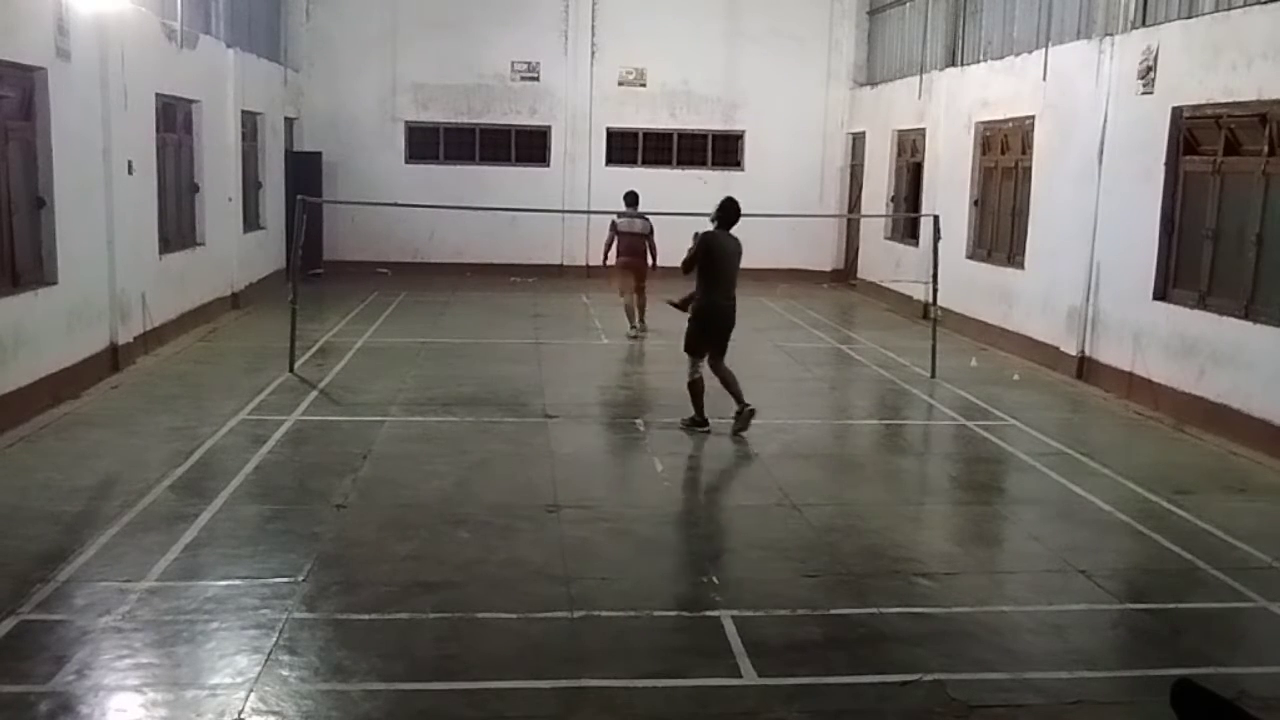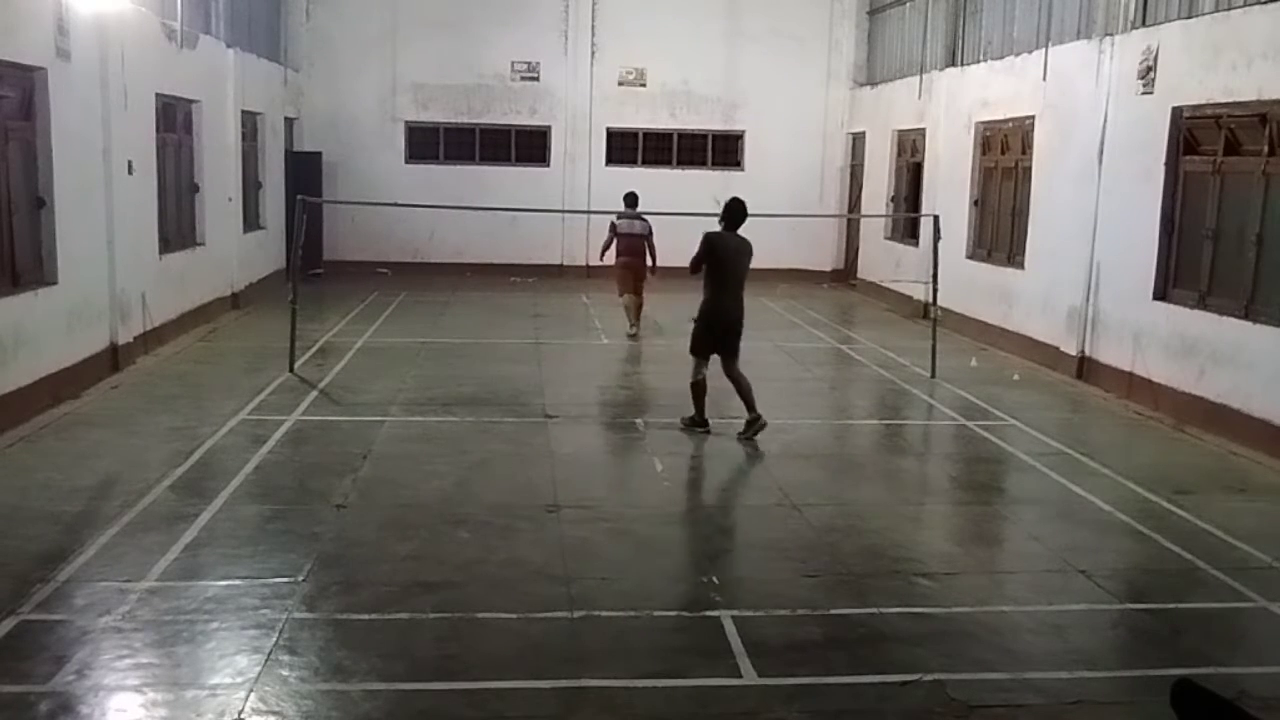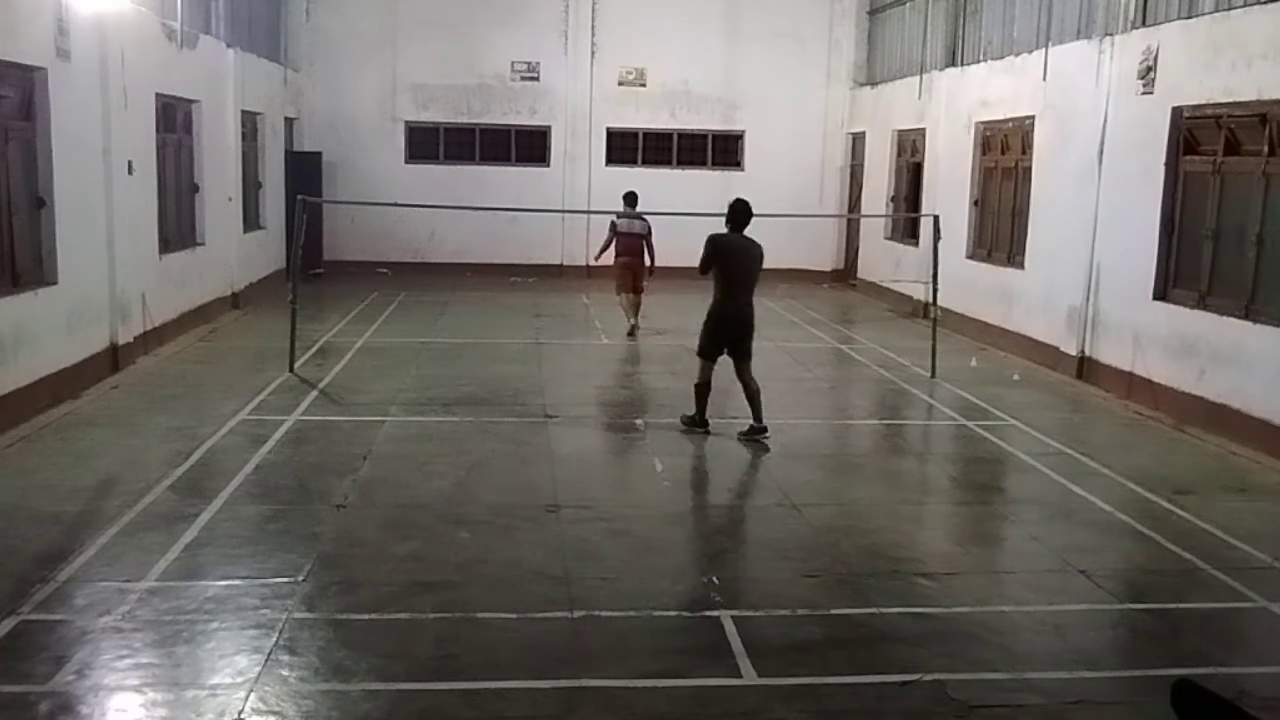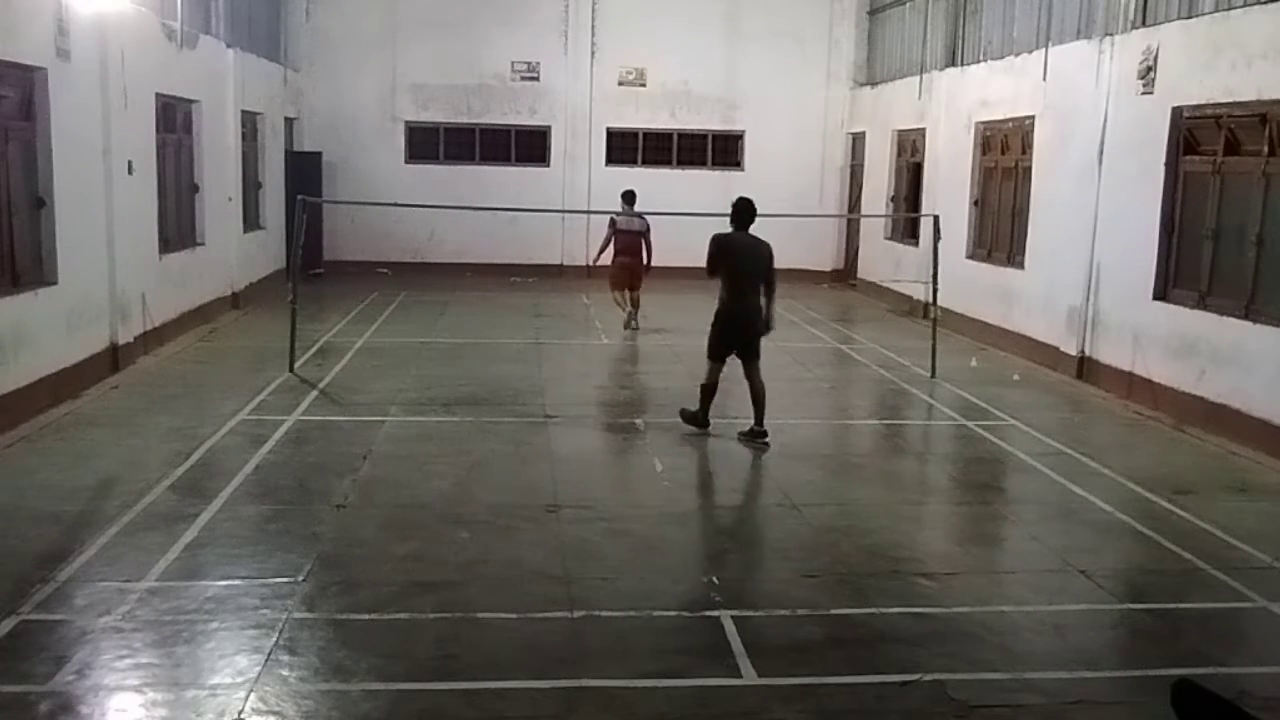
dt=0.1s
person 1, frame 1
left shoulder: (707, 238)
right shoulder: (735, 244)
left elbow: (686, 268)
left wrist: (694, 248)
right wrist: (691, 297)
left hip: (706, 308)
right hip: (728, 309)
left knee: (695, 365)
right knee: (718, 363)
left ankle: (699, 419)
right ankle: (743, 406)
person 1, frame 2
left shoulder: (712, 239)
right shoulder: (746, 246)
left elbow: (694, 268)
left hip: (713, 310)
right hip: (736, 311)
left knee: (699, 366)
right knee: (732, 367)
left ankle: (699, 419)
right ankle: (753, 415)
person 1, frame 3
left shoulder: (716, 241)
right shoulder: (755, 248)
left elbow: (702, 270)
left hip: (721, 312)
right hip: (745, 313)
left knee: (705, 368)
right knee: (744, 371)
left ankle: (700, 419)
right ankle: (758, 425)
person 1, frame 4
left shoulder: (721, 241)
right shoulder: (764, 247)
left elbow: (711, 272)
right elbow: (770, 285)
right wrist: (769, 314)
left hip: (729, 312)
right hip: (755, 314)
left knee: (714, 368)
right knee: (753, 372)
left ankle: (701, 417)
right ankle: (759, 428)
